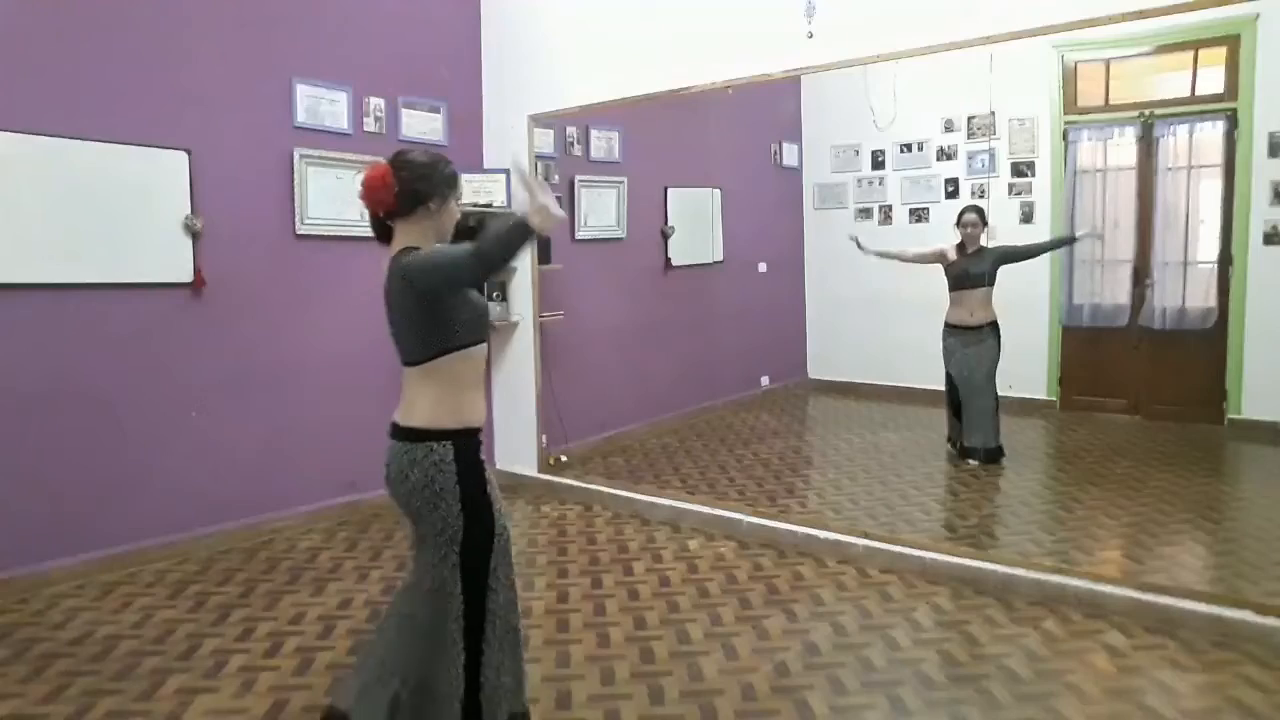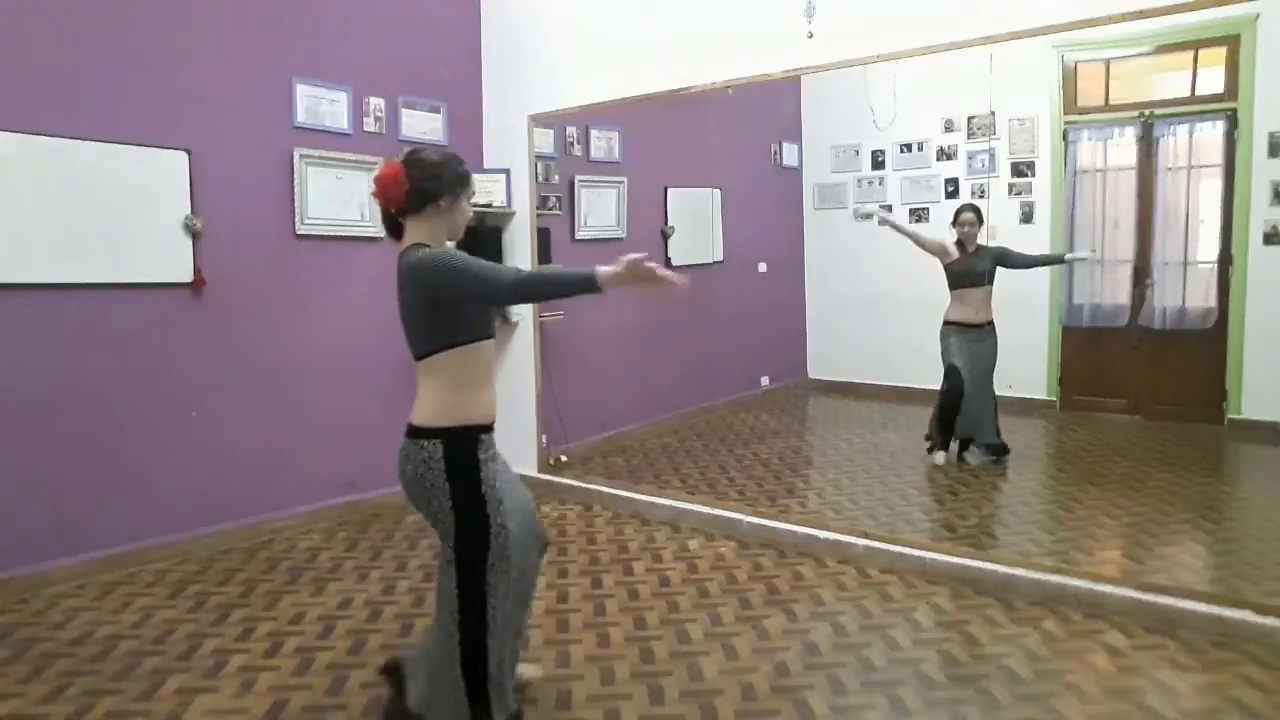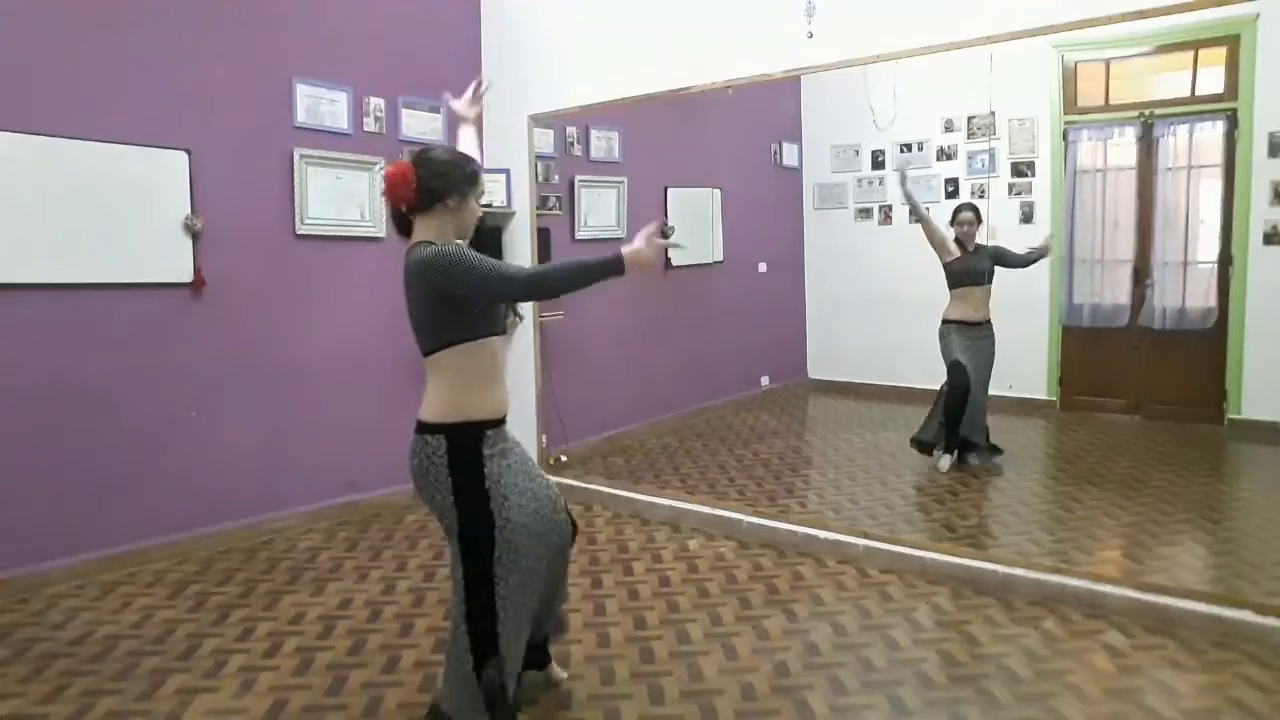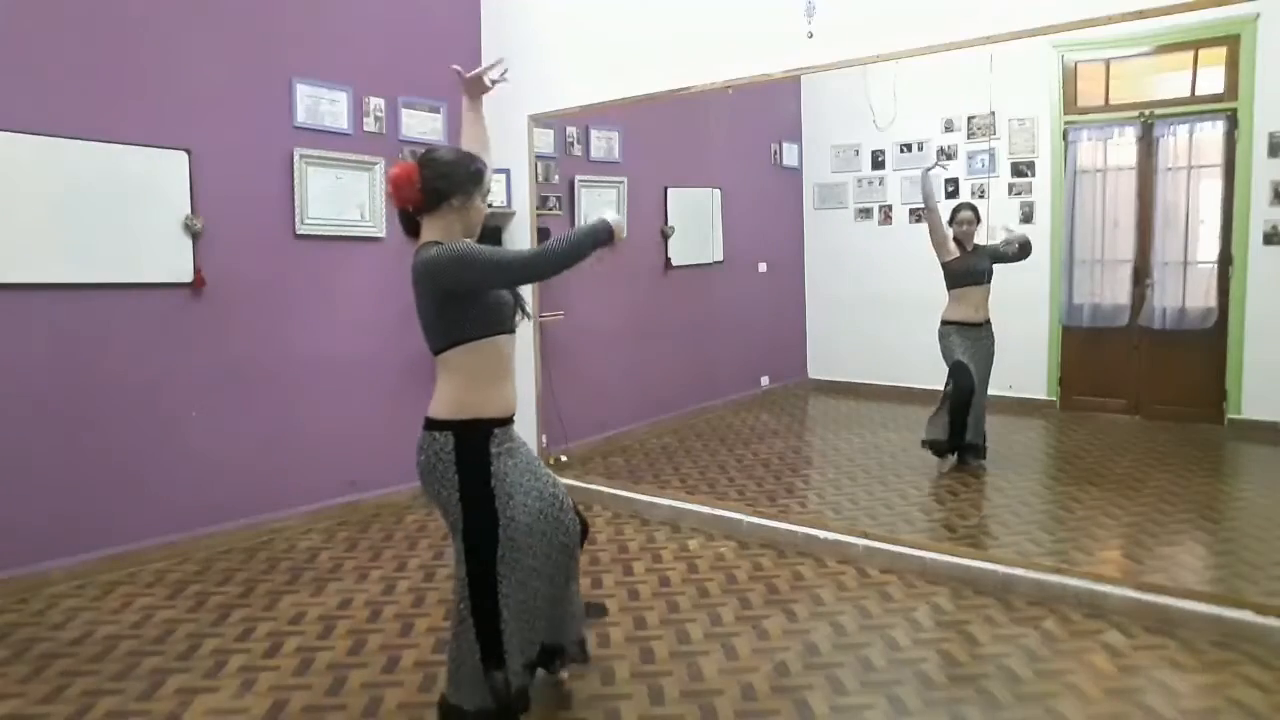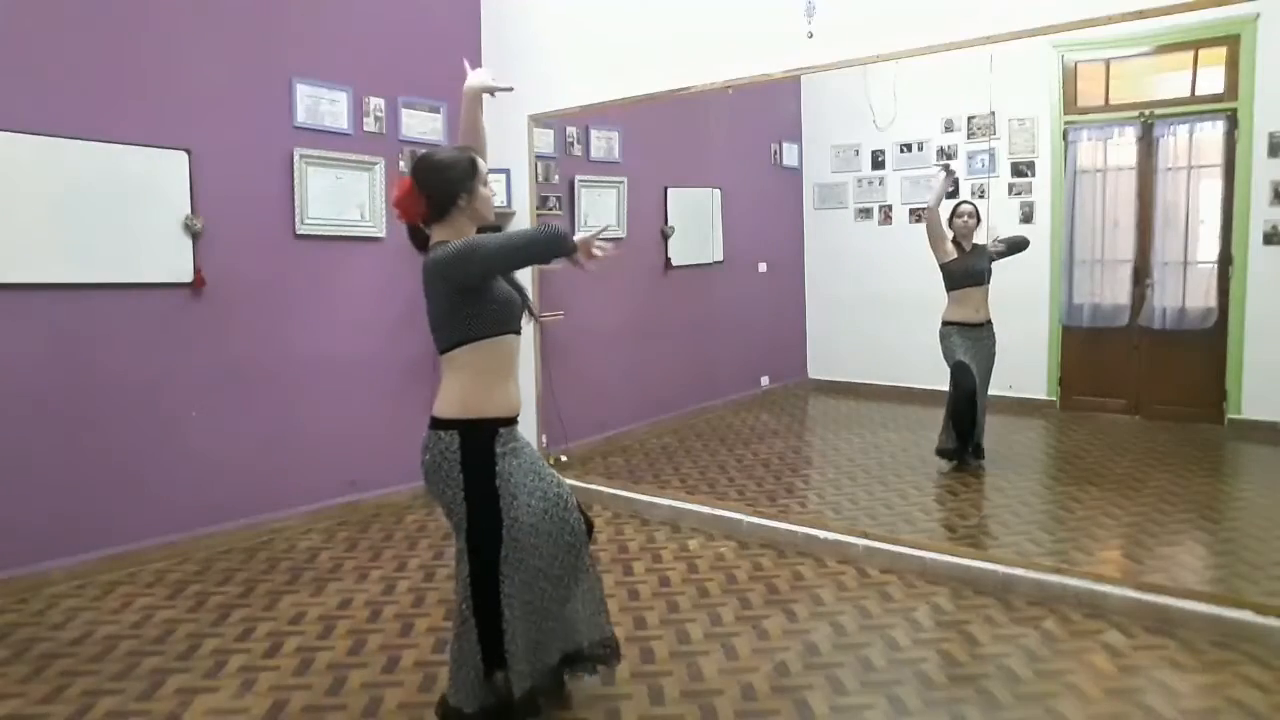
dt=0.2s
person 1, frame 1
left shoulder: (403, 265)
right shoulder: (426, 268)
right elbow: (480, 256)
right wrist: (529, 218)
left hip: (412, 448)
right hip: (443, 455)
left knee: (436, 582)
right knee: (471, 588)
person 1, frame 2
left shoulder: (423, 260)
right shoulder: (431, 267)
right elbow: (513, 287)
right wrist: (608, 276)
left hip: (455, 444)
right hip: (449, 451)
left knee: (520, 541)
right knee: (478, 580)
person 1, frame 3
left shoulder: (435, 255)
right shoulder: (437, 263)
right elbow: (528, 283)
left wrist: (467, 125)
right wrist: (625, 259)
left hip: (484, 438)
right hip: (459, 445)
left knee: (544, 529)
right knee: (483, 570)
left ankle: (528, 654)
person 1, frame 4
left shoulder: (453, 253)
right shoulder: (440, 263)
left elbow: (469, 165)
right elbow: (532, 263)
left wrist: (474, 103)
right wrist: (608, 230)
left hip: (493, 437)
right hip: (463, 443)
left knee: (554, 526)
right knee: (486, 568)
left ankle: (535, 650)
person 1, frame 5
left shoulder: (464, 252)
right shoulder: (451, 261)
left elbow: (462, 165)
right elbow: (545, 240)
left wrist: (471, 102)
right wrist: (575, 242)
left hip: (498, 436)
right hip: (468, 443)
left knee: (558, 527)
right knee: (490, 569)
left ankle: (542, 662)
person 2, frame 1
left shoulder: (994, 254)
right shoulder: (947, 254)
left elbow: (1034, 250)
right elbow: (909, 255)
left wrist: (1075, 237)
right wrist: (872, 251)
left hip: (986, 332)
right hip: (954, 333)
left knee: (981, 387)
right knee: (955, 388)
left ankle: (978, 448)
right ankle: (959, 438)
person 2, frame 2
left shoulder: (992, 253)
right shoulder: (947, 250)
left elbow: (1028, 261)
right elbow: (914, 236)
left wrist: (1066, 257)
right wrist: (886, 219)
left hip: (985, 332)
right hip: (955, 331)
left knee: (980, 388)
right knee: (955, 385)
left ankle: (967, 446)
right ankle: (941, 442)
person 2, frame 3
left shoulder: (989, 252)
right shoulder: (946, 247)
left elbow: (1020, 260)
right elbow: (922, 217)
left wrist: (1041, 252)
right wrist: (905, 186)
left hip: (984, 331)
right hip: (955, 330)
left knee: (976, 387)
right knee: (960, 383)
left ankle: (967, 447)
right ankle: (945, 445)
person 2, frame 4
left shoulder: (987, 252)
right shoulder: (946, 248)
left elbow: (1021, 253)
right elbow: (930, 210)
left wrist: (1020, 240)
right wrist: (926, 175)
left hip: (983, 332)
right hip: (954, 330)
left knee: (976, 391)
right knee: (963, 384)
left ankle: (969, 448)
right ankle: (950, 446)
person 2, frame 5
left shoulder: (985, 251)
right shoulder: (944, 249)
left elbow: (1022, 242)
right elbow: (931, 210)
left wrist: (1001, 246)
right wrist: (944, 181)
left hip: (984, 332)
right hip: (955, 331)
left knee: (977, 391)
right knee: (965, 386)
left ankle: (969, 449)
right ankle: (960, 449)
